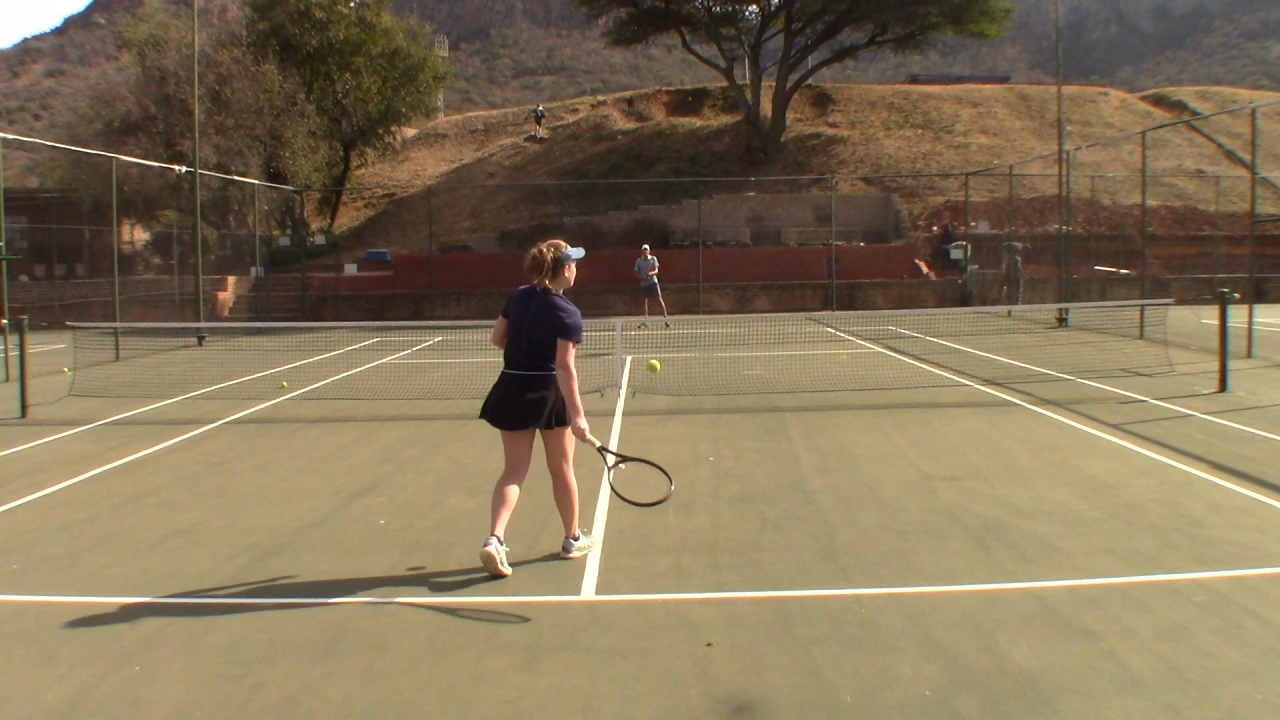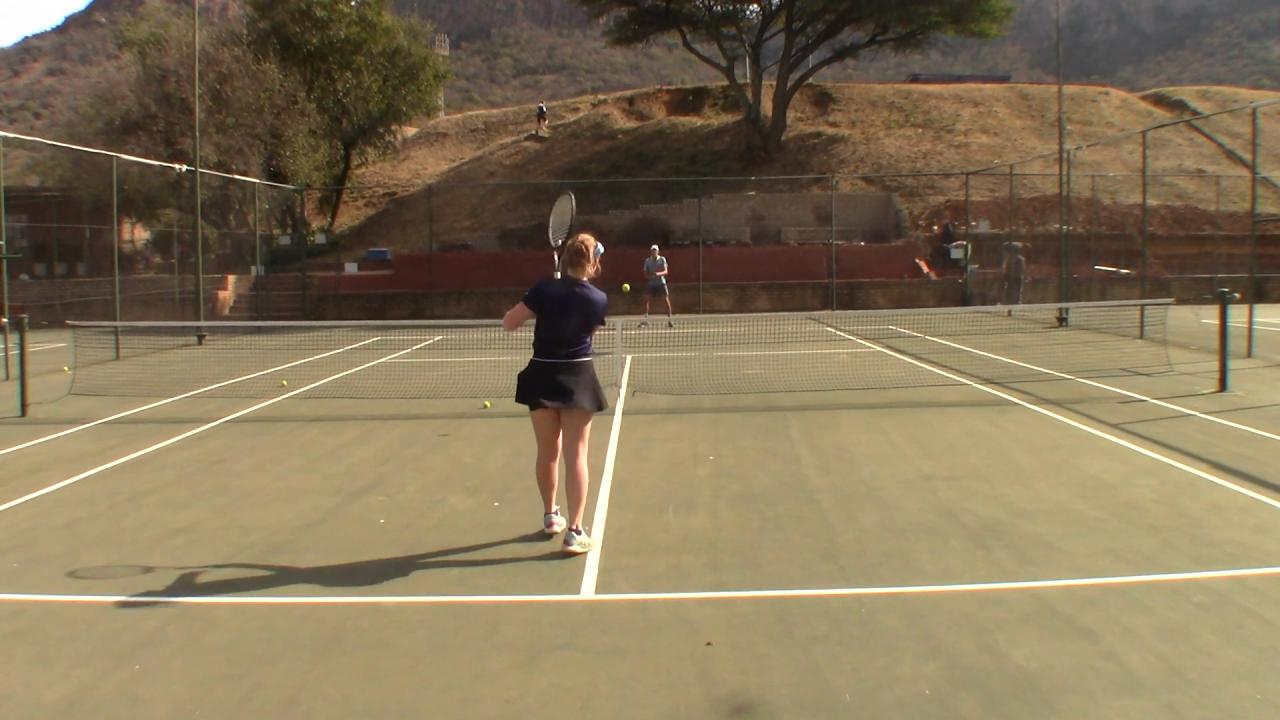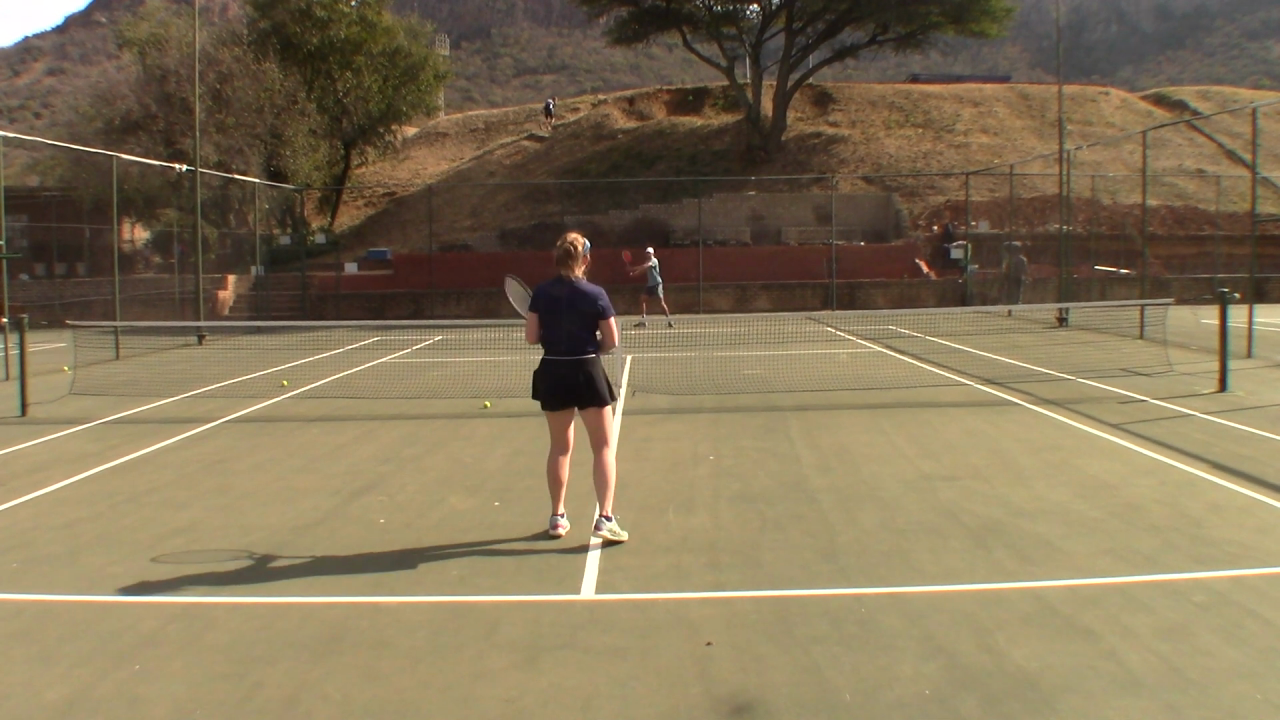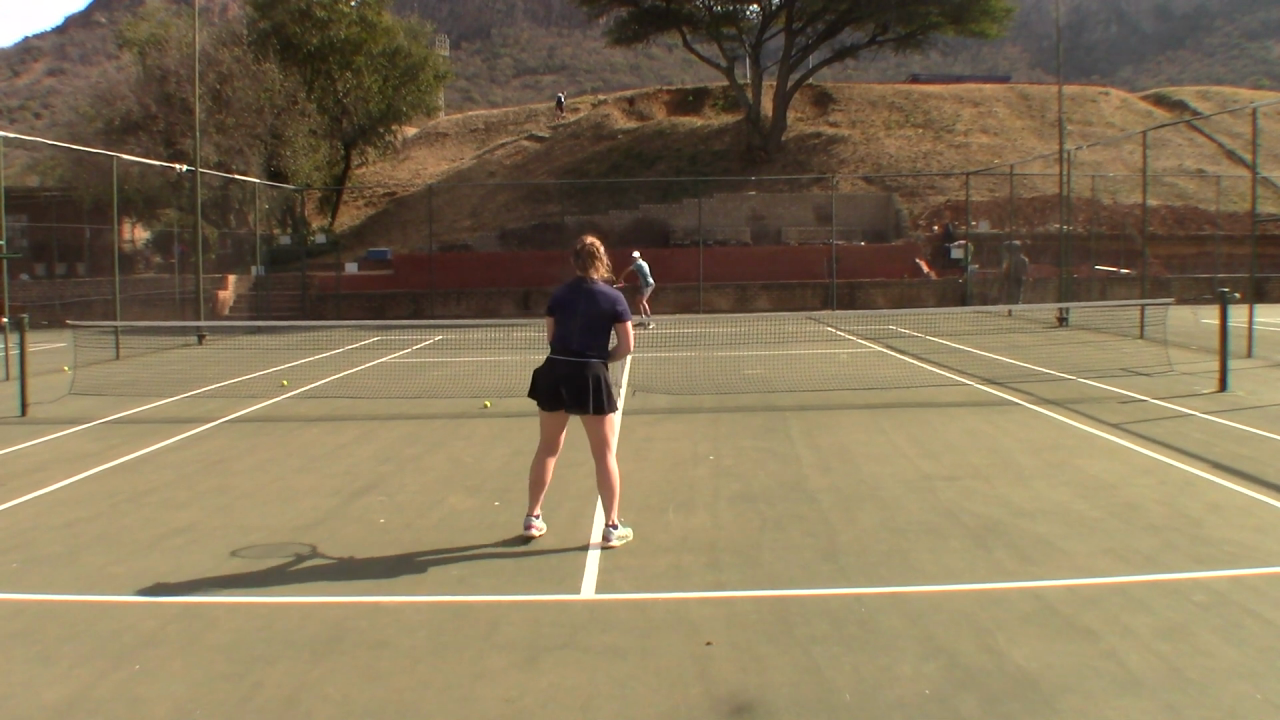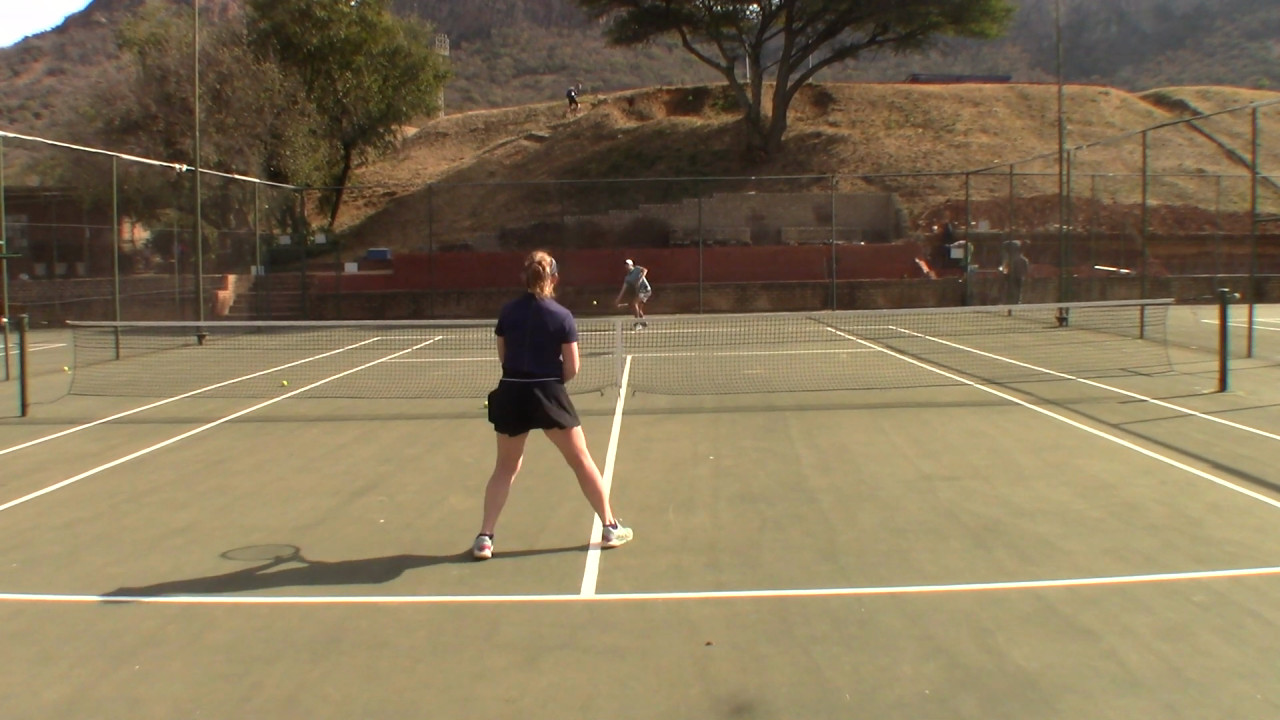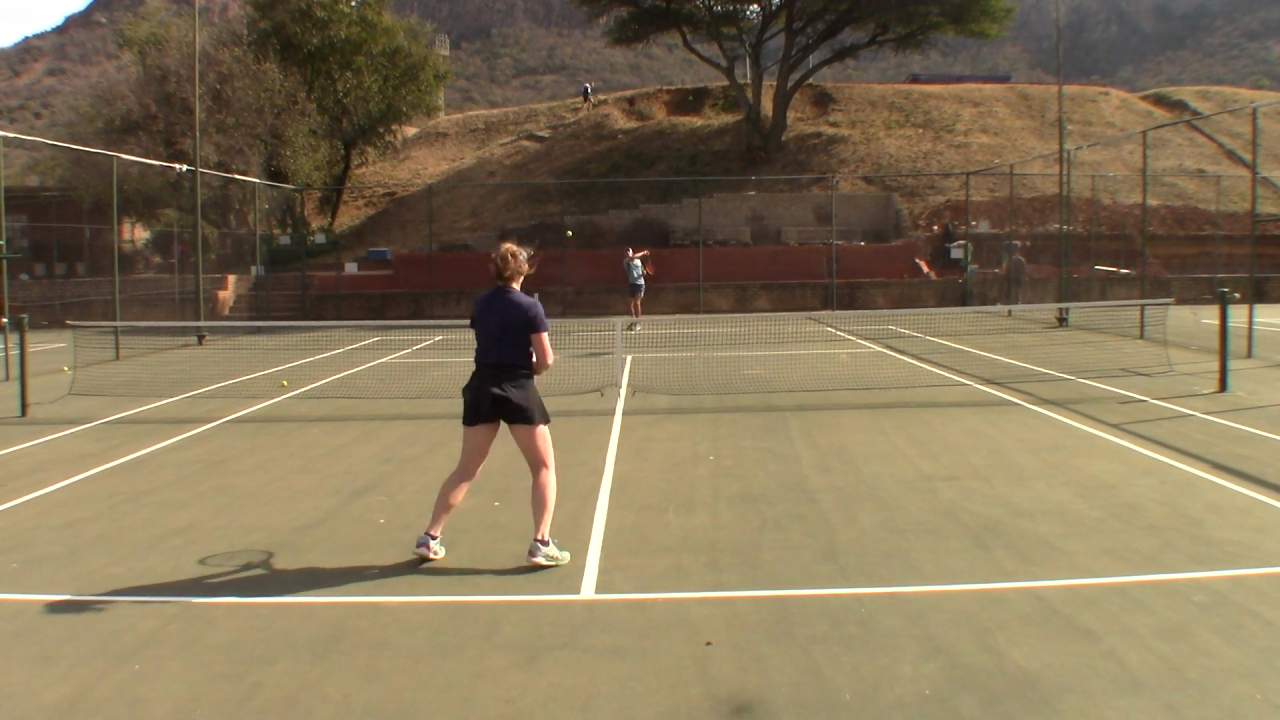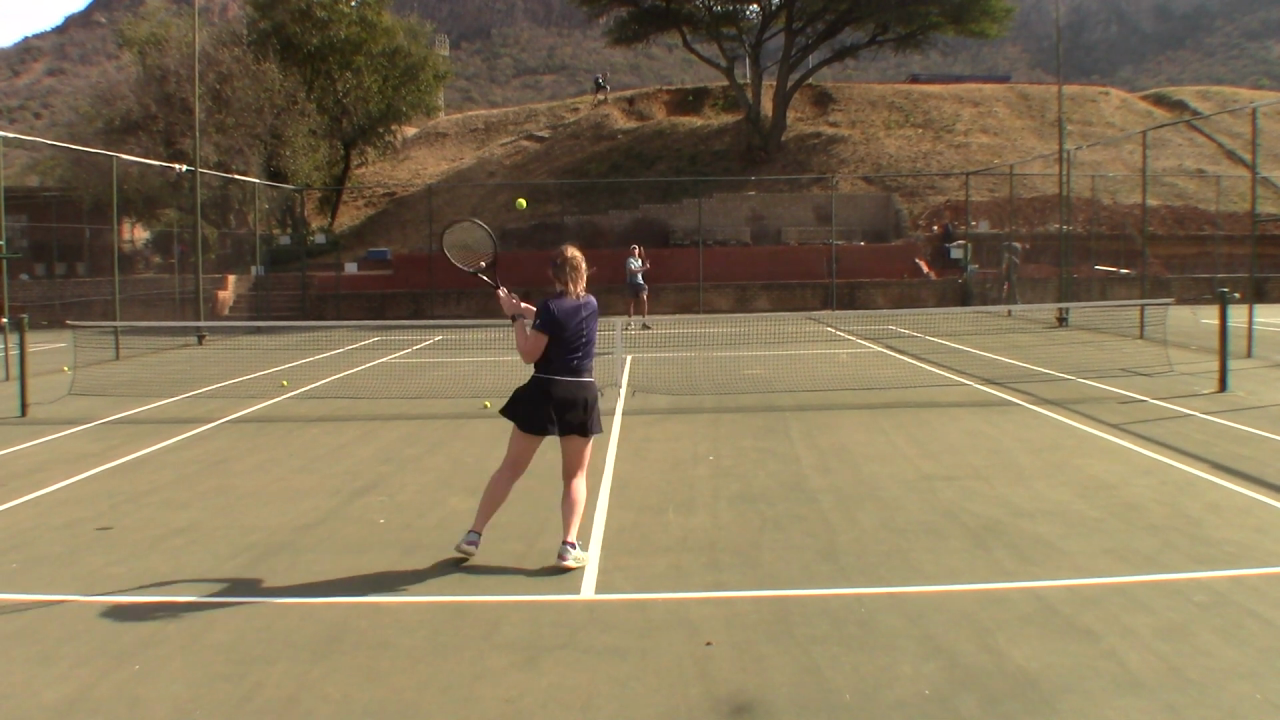
dt=0.4s
person 1, frame 1
left shoulder: (517, 297)
right shoulder: (567, 313)
left elbow: (499, 339)
right elbow: (566, 367)
right wrist: (578, 414)
left hip: (511, 389)
right hip: (547, 393)
left knee: (514, 475)
right knee: (562, 468)
left ankle: (495, 539)
right ankle: (573, 538)
person 1, frame 2
left shoulder: (543, 289)
right shoulder: (598, 299)
left elbow: (509, 323)
left hip: (541, 376)
right hip: (578, 377)
left knee: (548, 450)
right knee: (576, 455)
left ankle: (551, 515)
right ankle: (574, 531)
person 1, frame 3
left shoulder: (541, 292)
right shoulder: (595, 295)
left elbow: (531, 337)
right elbow: (611, 342)
left hip: (552, 374)
right hip: (585, 374)
left knee: (560, 447)
right knee: (604, 448)
left ankle: (557, 517)
right ankle: (605, 519)
person 1, frame 4
left shoulder: (559, 294)
right shoulder: (613, 297)
left elbow: (551, 338)
right elbow: (626, 346)
left hip: (555, 374)
right hip: (590, 378)
left knee: (547, 450)
right knee: (604, 455)
left ankle: (532, 517)
right ankle: (612, 527)
person 1, frame 5
left shoulder: (508, 311)
right shoulder: (562, 317)
left elbow: (502, 356)
right elbow: (572, 368)
left hip: (511, 394)
right hip: (548, 395)
left knee: (504, 470)
right knee: (582, 463)
left ankle: (485, 536)
right ankle: (610, 527)
person 1, frame 6
left shoulder: (481, 304)
right shoulder: (530, 306)
right elbow: (546, 361)
left hip: (481, 389)
right hip: (518, 393)
left knee: (466, 470)
right knee: (544, 469)
left ankle: (430, 537)
right ankle: (541, 544)
person 1, frame 7
left shoulder: (551, 307)
right shoulder: (592, 304)
left elbow: (530, 353)
left wrist: (518, 313)
right wrist: (521, 310)
left hip: (543, 394)
right hip: (581, 396)
left knee: (510, 470)
right knee: (576, 475)
left ankle: (474, 535)
right ankle: (569, 547)
